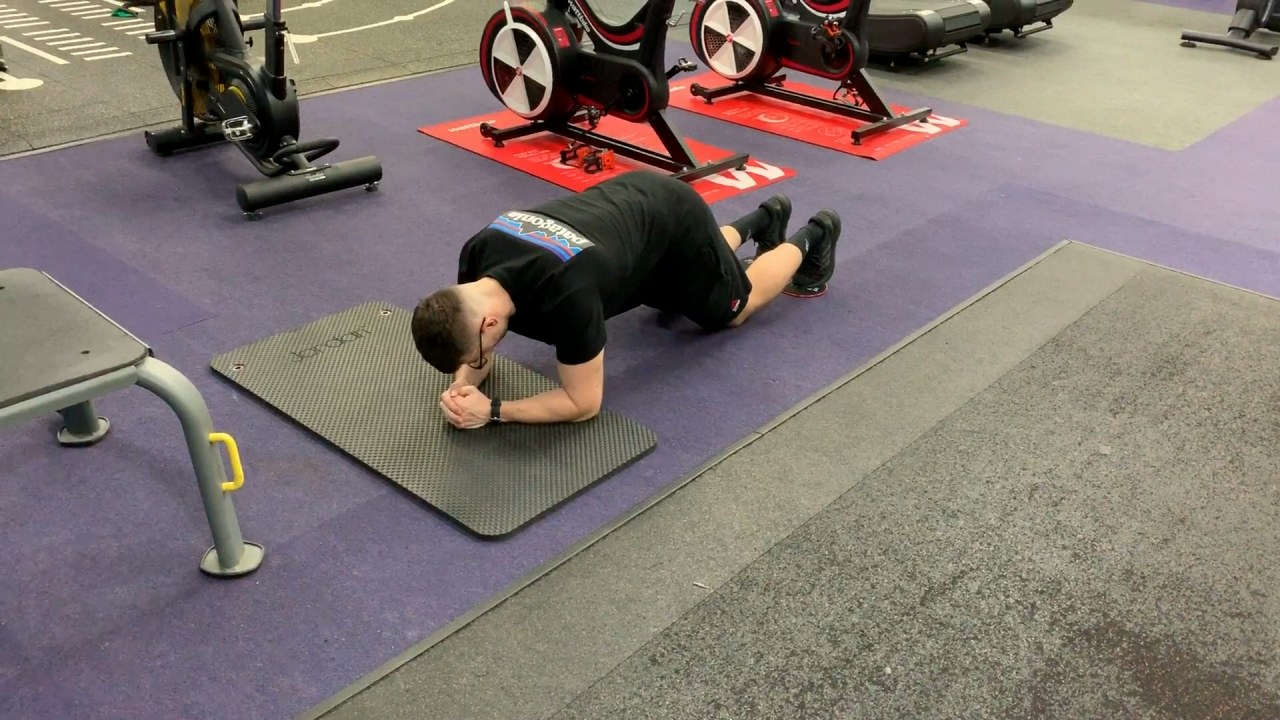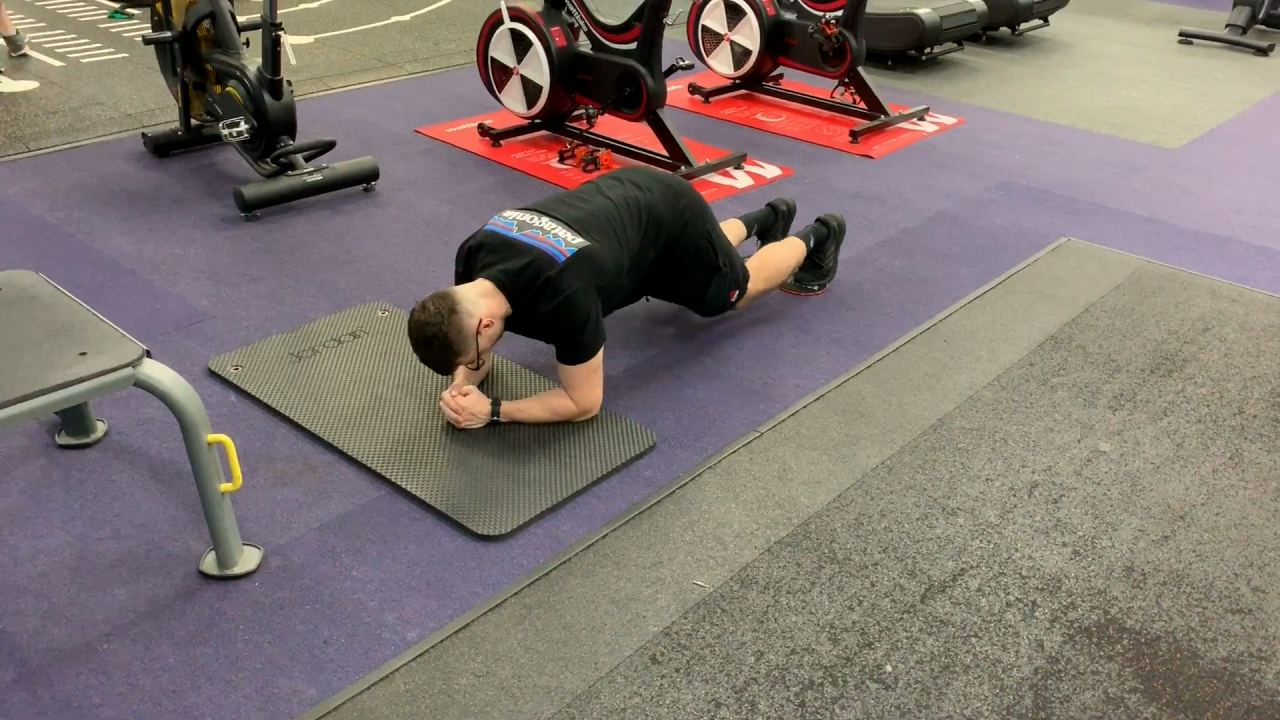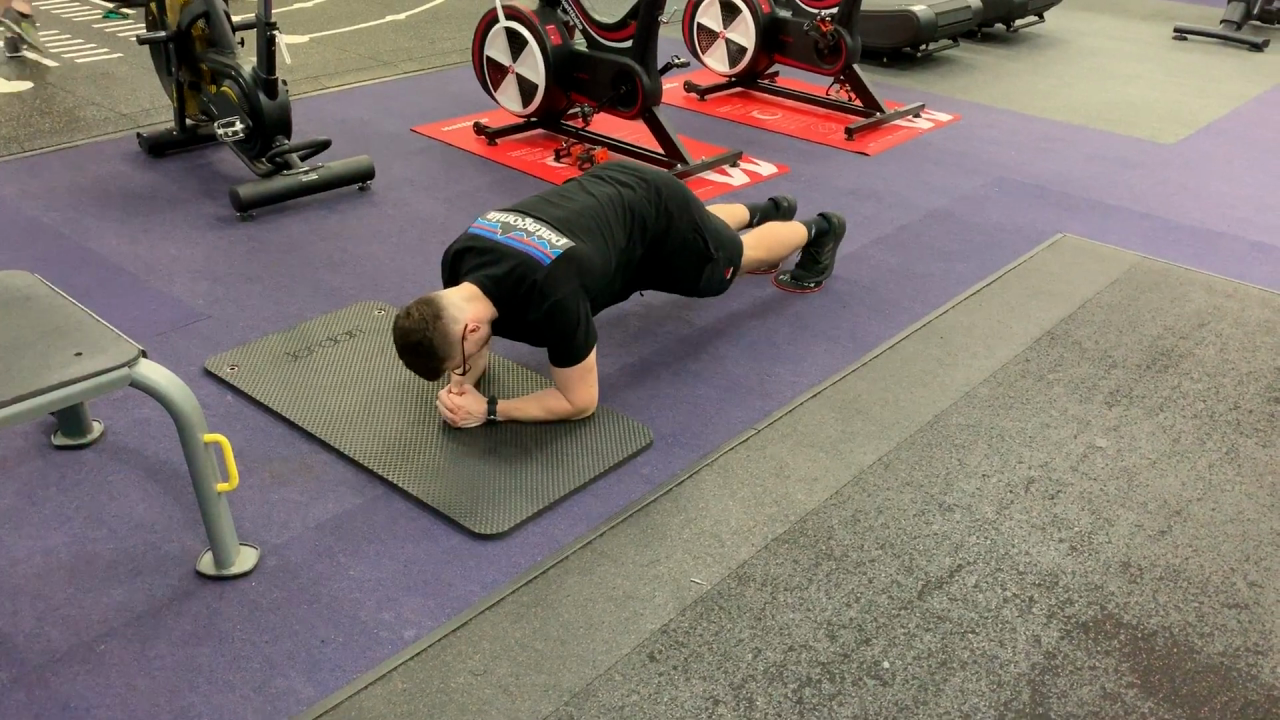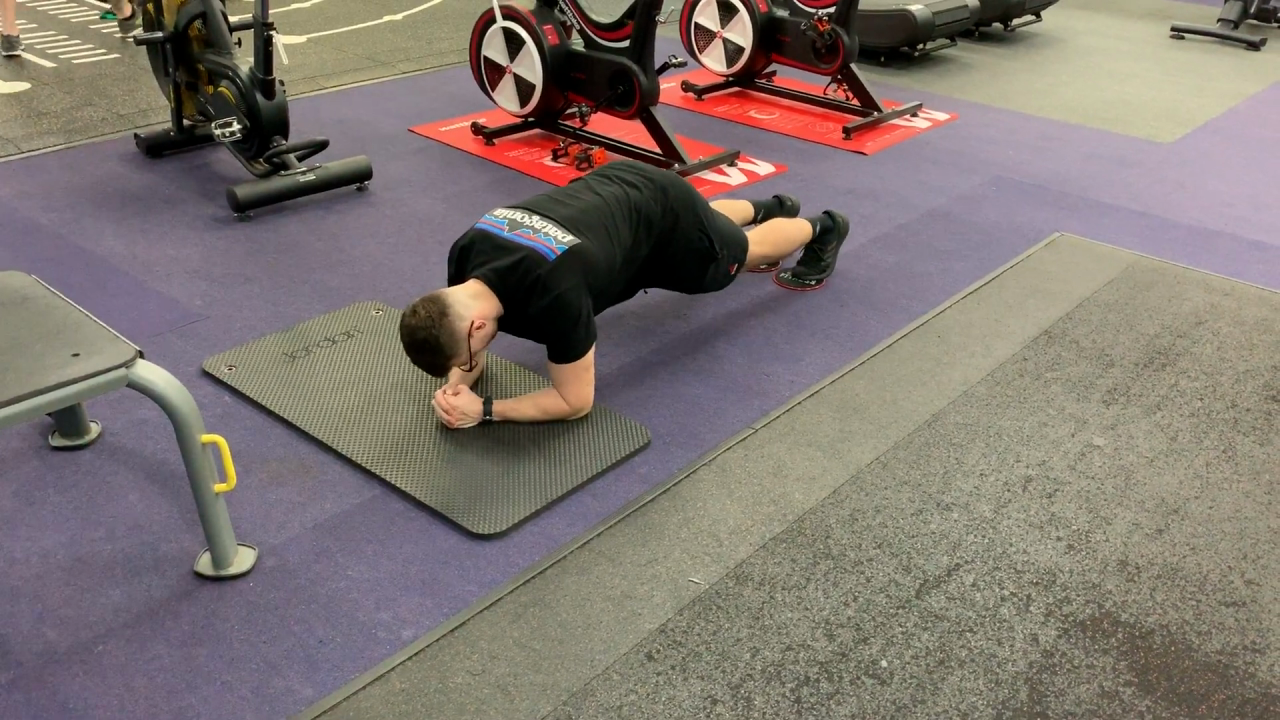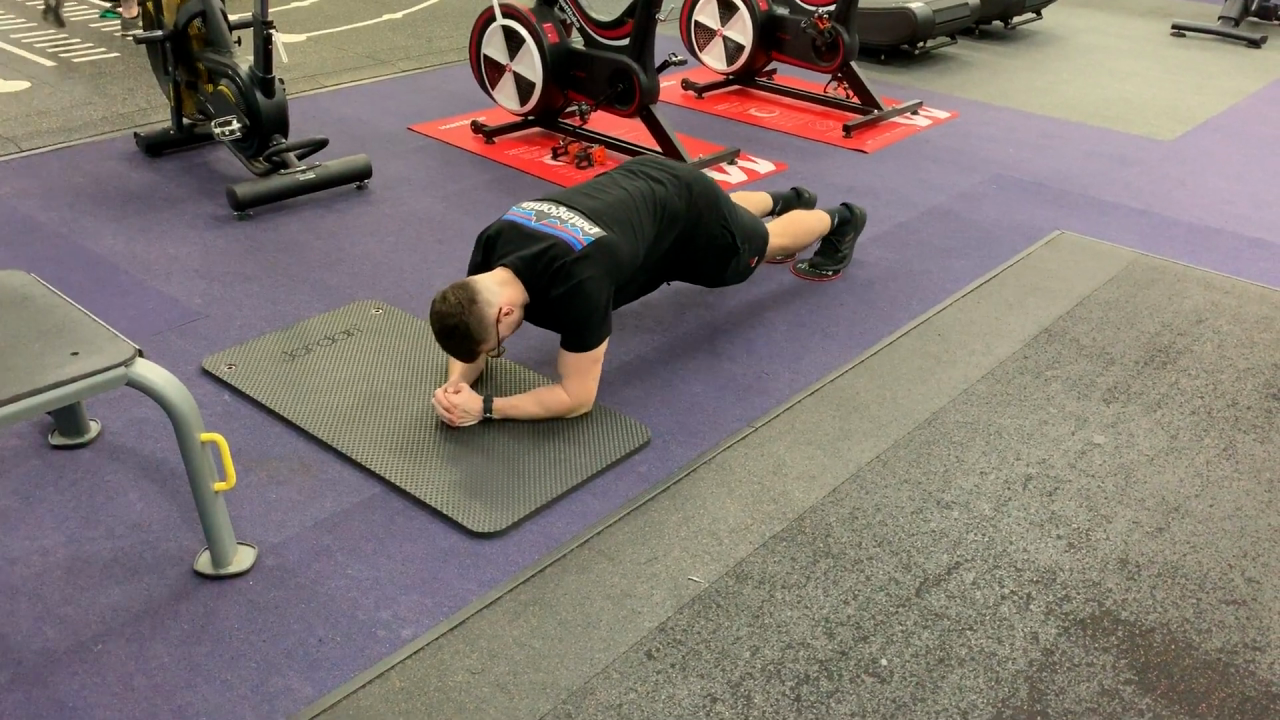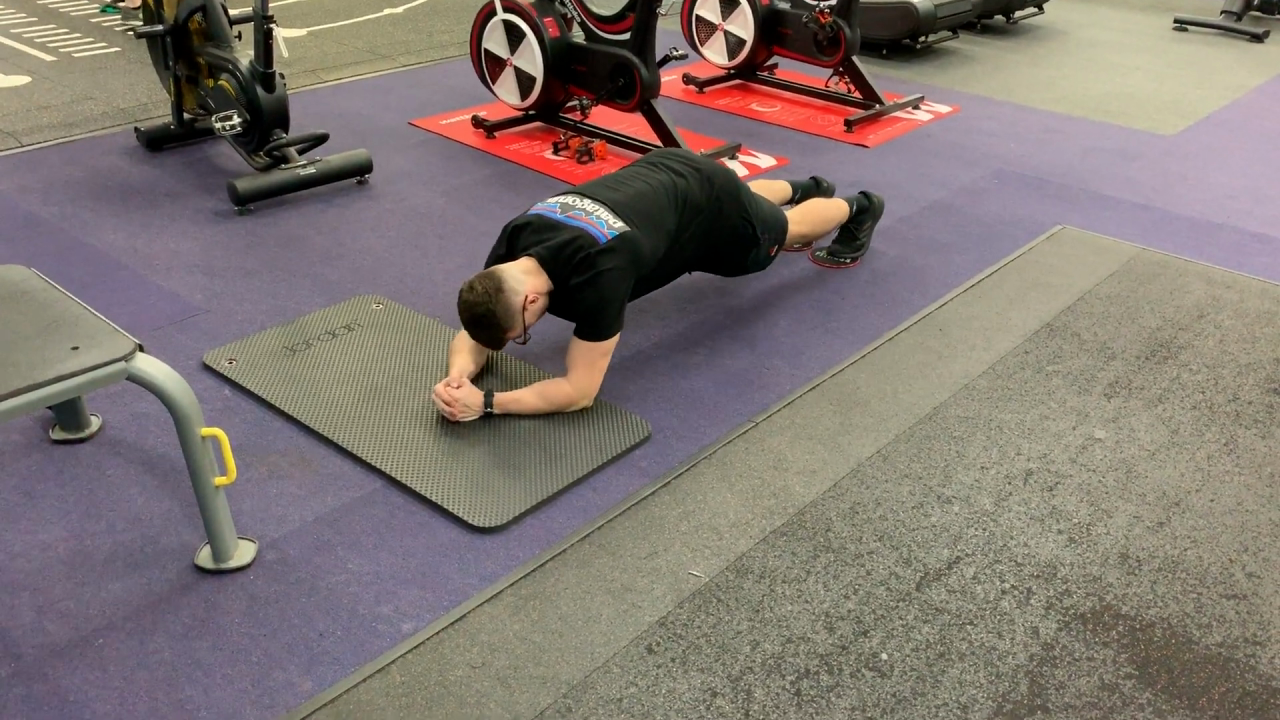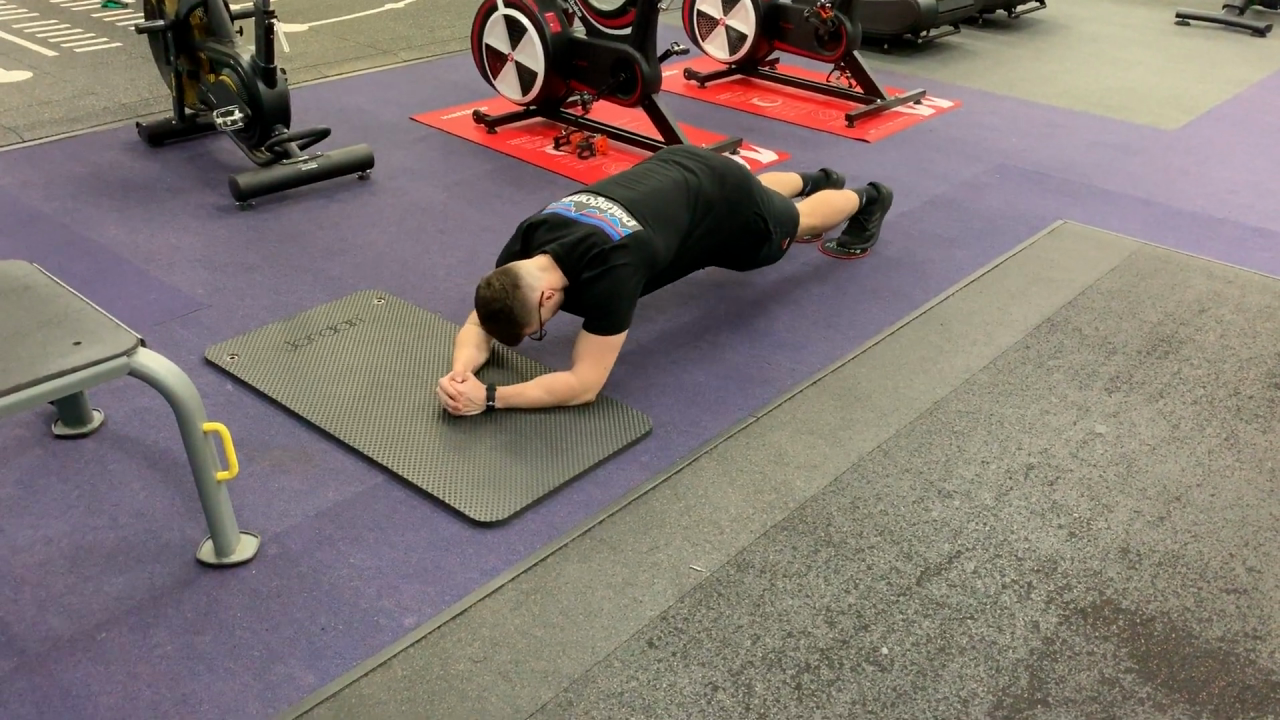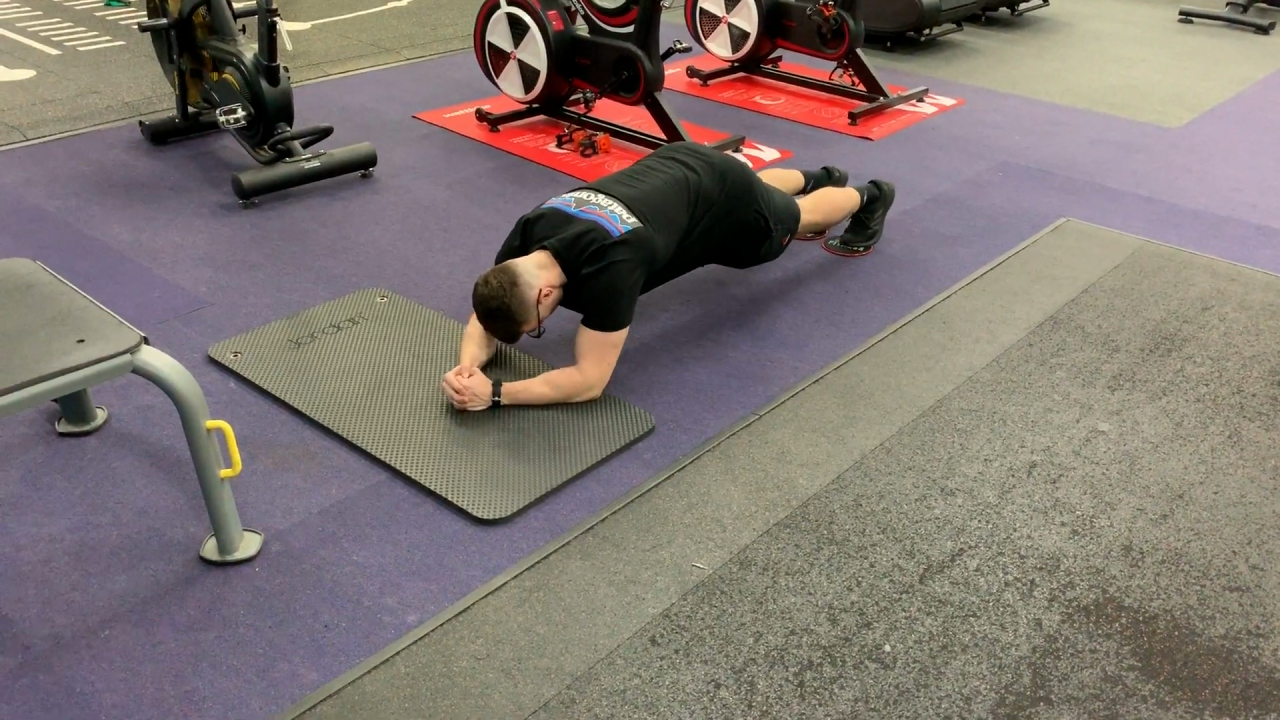
dt=0.3s
person 1, frame 1
left shoulder: (564, 295)
right shoulder: (478, 257)
left elbow: (583, 403)
right elbow: (474, 352)
left wrist: (492, 410)
right wrist: (464, 385)
left hip: (672, 217)
right hip: (630, 196)
left knee: (733, 308)
right knee: (672, 304)
left ankle: (812, 238)
right ankle: (762, 219)
person 1, frame 2
left shoulder: (562, 295)
right shoulder: (474, 258)
left elbow: (583, 402)
right elbow: (475, 343)
left wrist: (491, 410)
right wrist: (461, 386)
left hip: (669, 214)
right hip: (626, 191)
left knee: (735, 293)
left ankle: (817, 238)
right ankle: (767, 217)
person 1, frame 3
left shoulder: (549, 297)
right shoulder: (460, 260)
left elbow: (580, 401)
right elbow: (472, 350)
left wrist: (488, 409)
right wrist: (460, 385)
left hip: (658, 212)
right hip: (613, 186)
left knee: (737, 258)
right knee: (708, 233)
left ankle: (818, 231)
right ankle: (766, 211)
person 1, frame 4
left shoulder: (553, 294)
right shoulder: (466, 258)
left elbow: (576, 401)
right elbow: (465, 353)
left wrist: (484, 410)
right wrist: (457, 385)
left hip: (664, 212)
right hip: (618, 186)
left knee: (744, 251)
right knee: (715, 227)
left ankle: (822, 229)
right ankle: (770, 208)
person 1, frame 5
left shoulder: (575, 285)
right shoulder: (492, 247)
left elbow: (577, 398)
right elbow: (474, 334)
left wrist: (484, 408)
right wrist: (458, 383)
left hip: (687, 208)
right hip: (641, 181)
left knee: (764, 243)
right knee: (732, 216)
left ankle: (840, 220)
right ankle: (786, 199)
person 1, frame 6
left shoulder: (596, 276)
right shoulder: (514, 244)
left elbow: (580, 391)
right elbow: (473, 333)
left wrist: (486, 404)
right wrist: (456, 377)
left hip: (709, 199)
right hip: (663, 172)
left knee: (784, 230)
left ankle: (856, 209)
right ankle: (804, 189)
person 1, frame 7
left shoulder: (608, 272)
right shoulder: (529, 241)
left elbow: (584, 384)
right elbow: (478, 324)
left wrist: (489, 398)
right wrist: (460, 372)
left hip: (723, 198)
right hip: (676, 169)
left knee: (796, 221)
right knee: (767, 194)
left ankle: (866, 200)
right ankle: (816, 180)
person 1, frame 8
left shoulder: (607, 270)
right shoulder: (524, 241)
left elbow: (589, 381)
right elbow: (484, 325)
left wrist: (495, 394)
right wrist: (469, 365)
left hip: (722, 196)
right hip: (677, 165)
left knee: (796, 218)
right knee: (769, 191)
left ankle: (867, 197)
right ankle: (821, 178)
